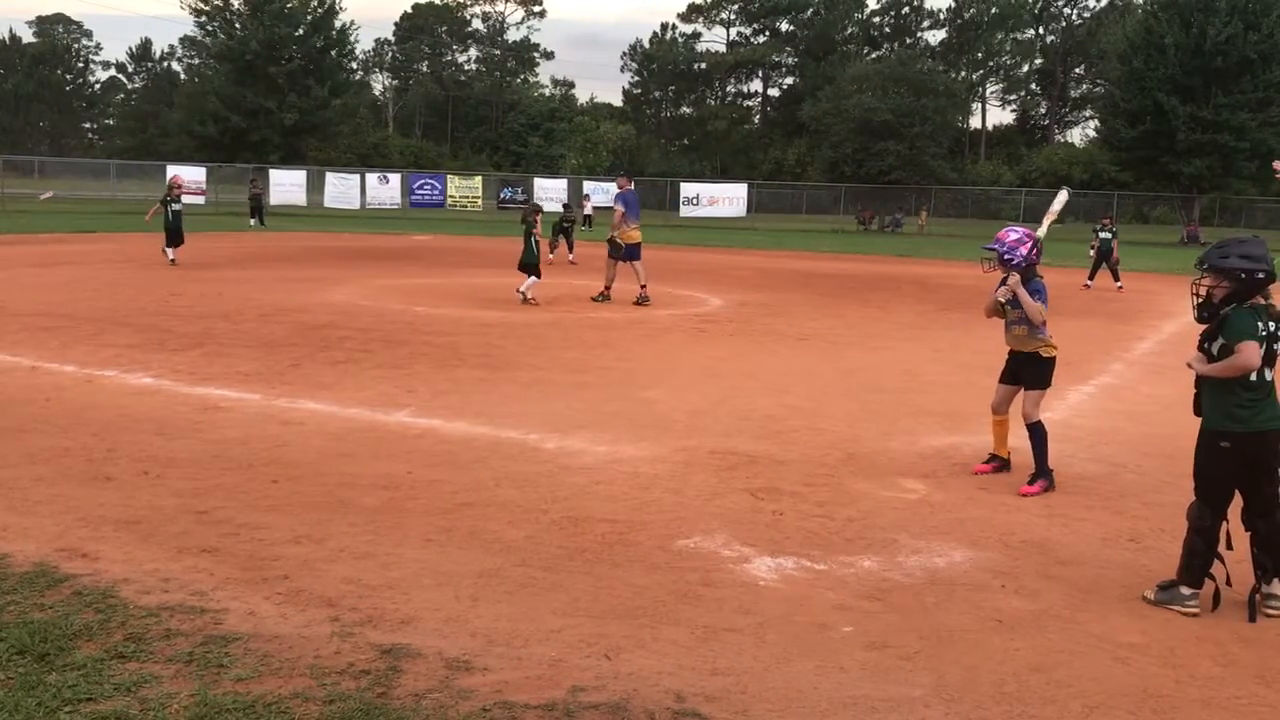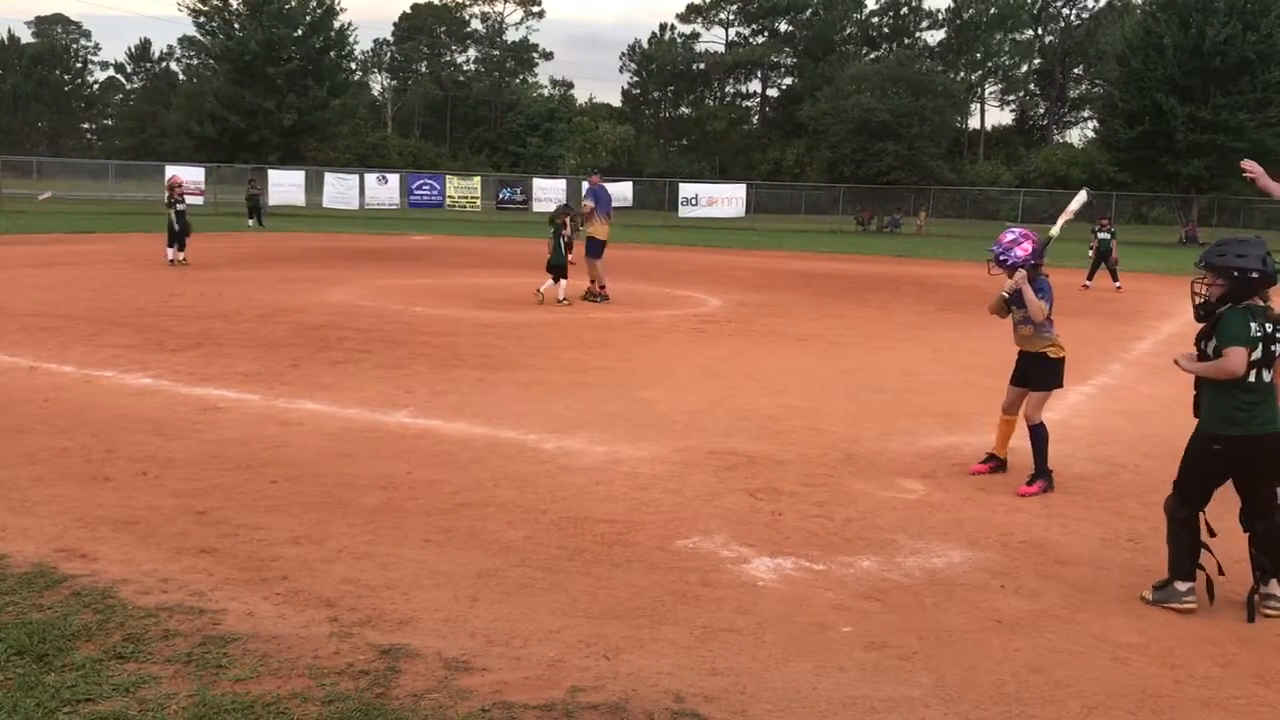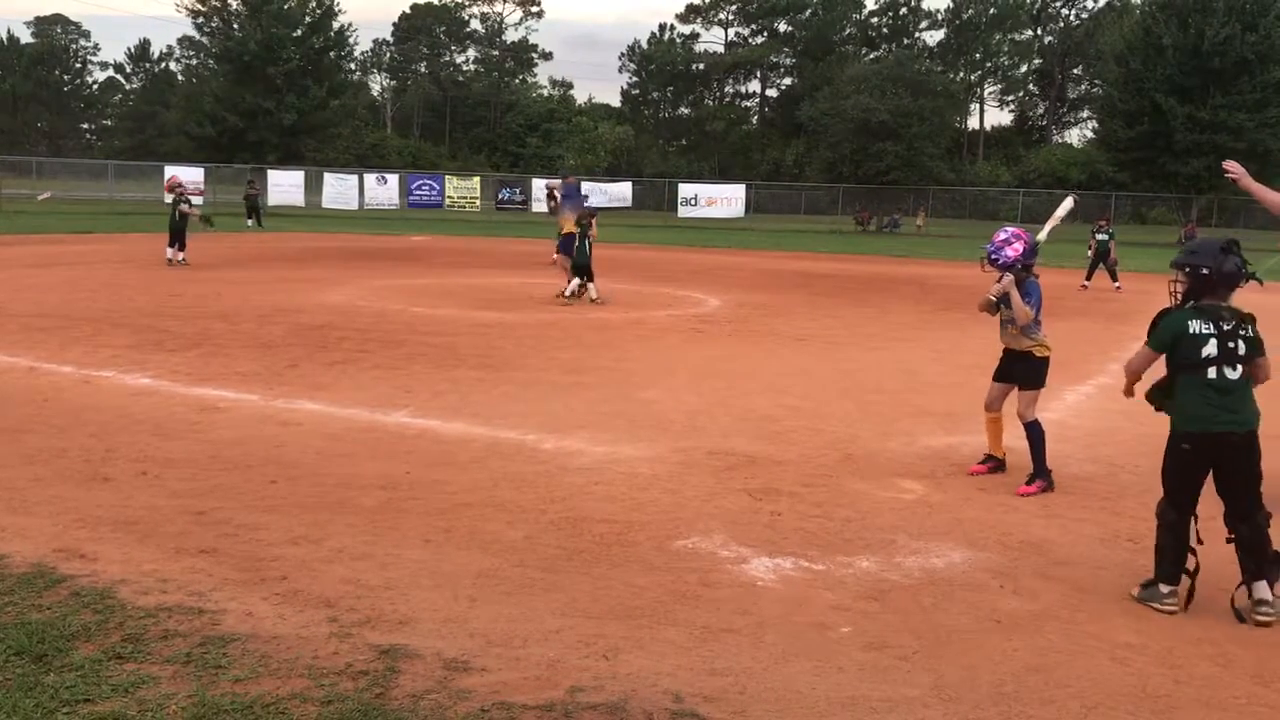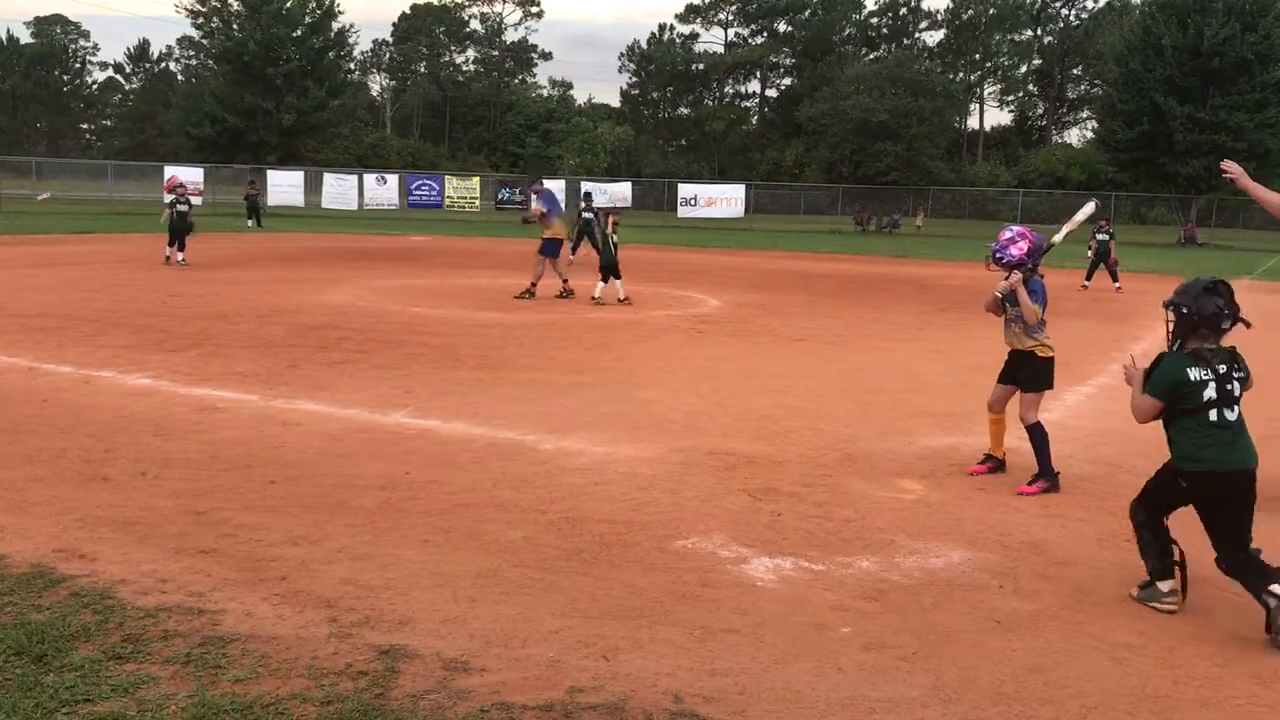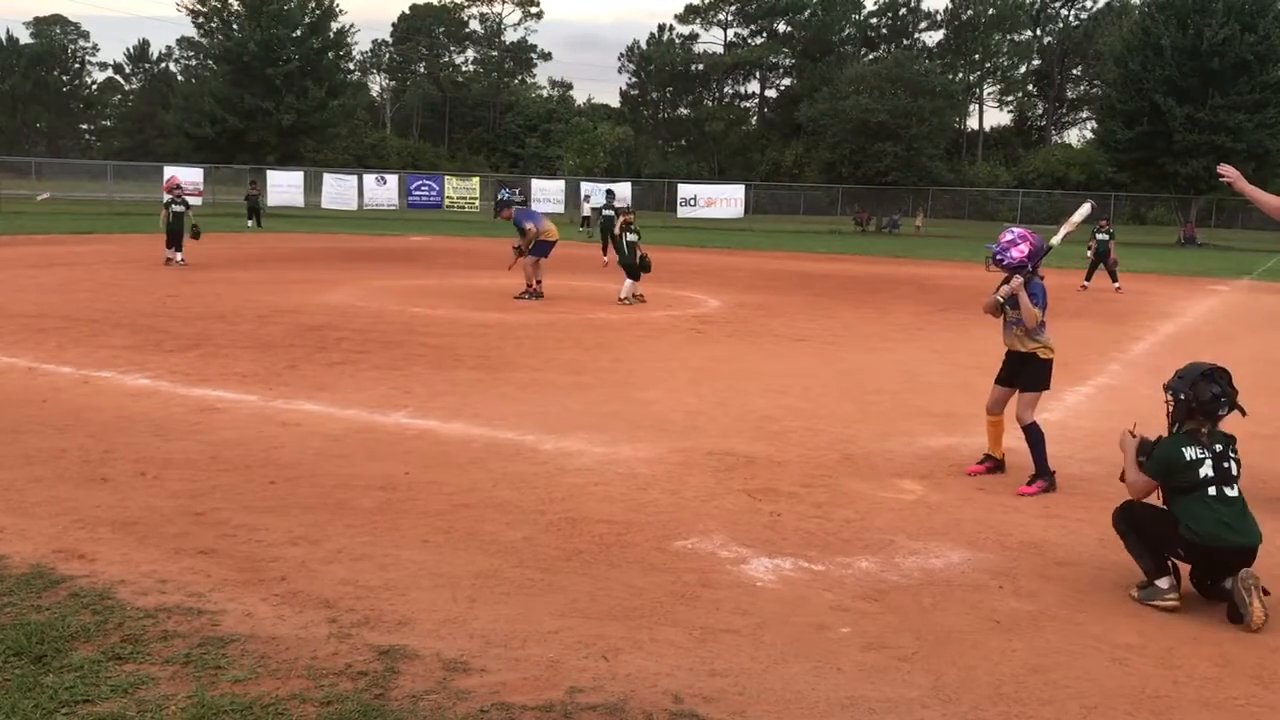
dt=0.4s
person 1, frame 1
left shoulder: (1237, 317)
left elbow: (1249, 360)
left wrist: (1205, 367)
left hip: (1227, 432)
left knee: (1208, 510)
left ankle: (1187, 588)
person 1, frame 2
left shoulder: (1232, 319)
left elbow: (1232, 367)
left wrist: (1191, 364)
left hip: (1221, 432)
left knee: (1183, 502)
left ankle: (1181, 584)
person 1, frame 3
left shoulder: (1178, 320)
right shoulder: (1245, 323)
left elbow: (1137, 365)
left wrist: (1129, 383)
left hip: (1193, 431)
right hip: (1242, 431)
left knee: (1175, 509)
right knee: (1247, 512)
left ankle: (1165, 587)
person 1, frame 4
left shoulder: (1173, 365)
right shoulder: (1232, 360)
left elbow: (1142, 413)
left wrist: (1137, 381)
left hip: (1196, 469)
right hip: (1242, 469)
left knee: (1145, 511)
right knee: (1235, 552)
left ankle: (1164, 587)
person 1, frame 5
left shoulder: (1171, 448)
right shoulder: (1227, 443)
left elbow: (1138, 490)
left wrist: (1128, 454)
left hip: (1203, 544)
right hip: (1246, 547)
left knee: (1126, 515)
right knee: (1208, 580)
left ankle: (1162, 584)
right ankle: (1234, 583)
person 2, frame 1
left shoulder: (1035, 285)
right shoulder: (1007, 282)
left elbow: (1038, 318)
right elbow: (989, 313)
left wrist: (1019, 289)
right wrist: (997, 297)
left hip: (1039, 356)
right hip: (1016, 354)
left knee: (1029, 413)
right knee: (998, 406)
left ankle: (1043, 475)
right ankle: (1000, 457)
person 2, frame 2
left shoulder: (1041, 284)
right shoulder: (1016, 283)
left elbow: (1039, 316)
right elbow: (995, 311)
left wrist: (1025, 285)
right wrist: (1004, 292)
left hip: (1047, 357)
right hip: (1027, 355)
left knee: (1032, 414)
right knee: (1009, 407)
left ankle: (1043, 476)
right ankle: (998, 457)
person 2, frame 3
left shoulder: (1029, 285)
right shoulder: (1006, 280)
left elbow: (1024, 320)
right elbow: (983, 308)
left wrist: (1012, 289)
right wrist: (992, 294)
left hip: (1033, 355)
right hip: (1011, 352)
left knee: (1025, 412)
right knee: (992, 404)
left ankle: (1042, 476)
right ankle: (996, 457)
person 2, frame 4
left shoulder: (1034, 284)
right shoulder: (1011, 280)
left elbow: (1032, 318)
right elbow: (991, 309)
left wrist: (1019, 288)
right wrist: (998, 291)
left hip: (1036, 356)
right hip: (1017, 354)
left knee: (1027, 415)
right knee: (995, 405)
left ankle: (1047, 475)
right ankle: (995, 457)
person 2, frame 5
left shoulder: (1035, 287)
right shoulder: (1009, 282)
left elbow: (1032, 322)
right elbow: (989, 310)
left wrist: (1021, 292)
right wrist: (1000, 295)
left hip: (1036, 358)
right hip: (1014, 355)
left knee: (1024, 415)
right knee: (993, 407)
left ankle: (1044, 476)
right ankle: (994, 458)
